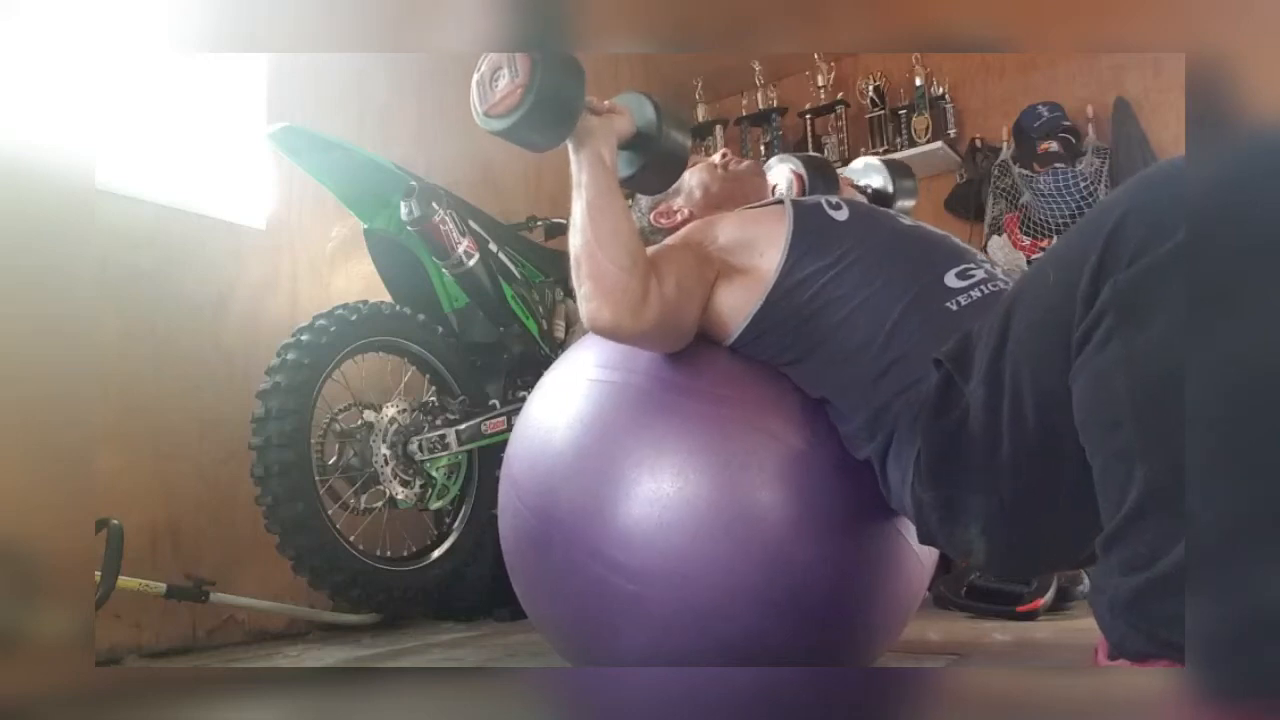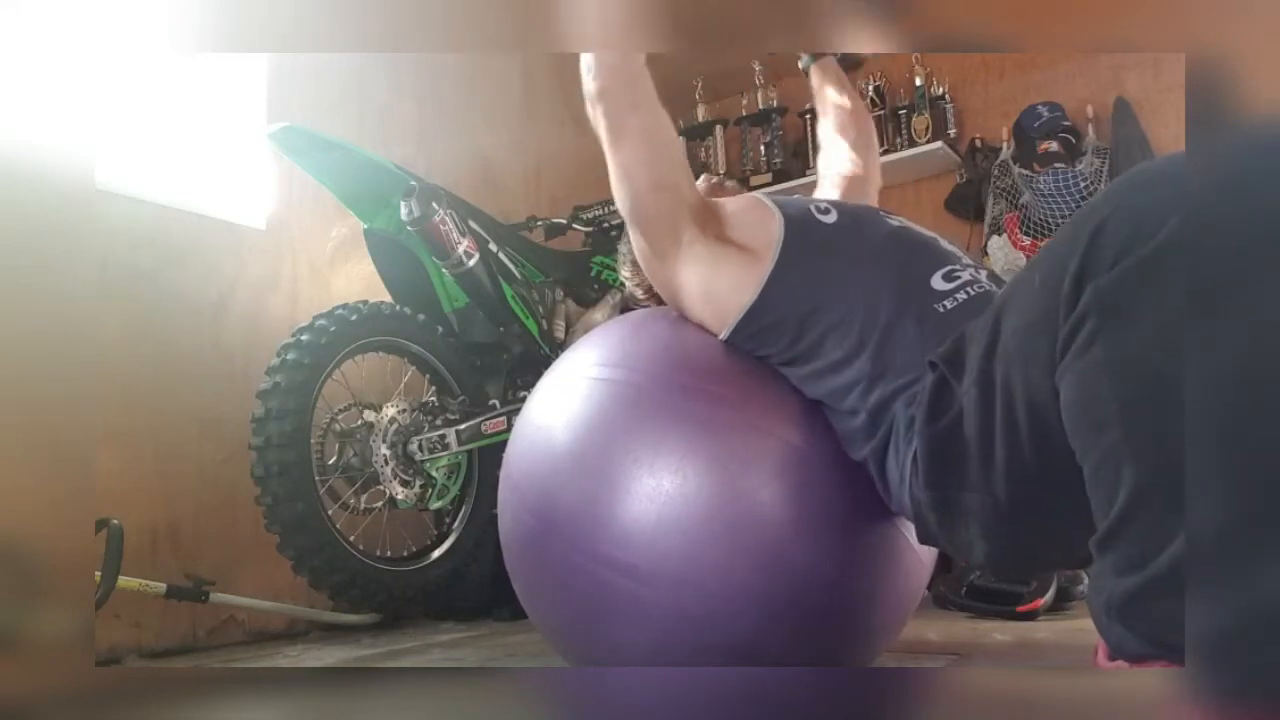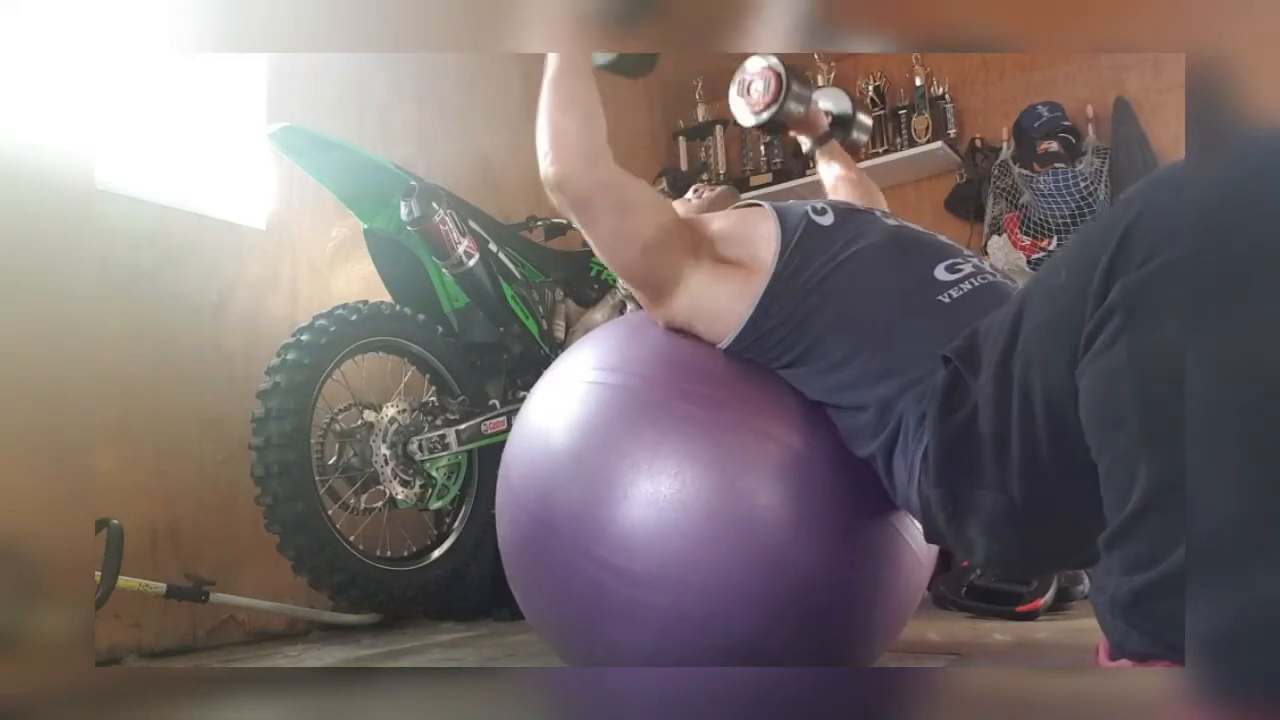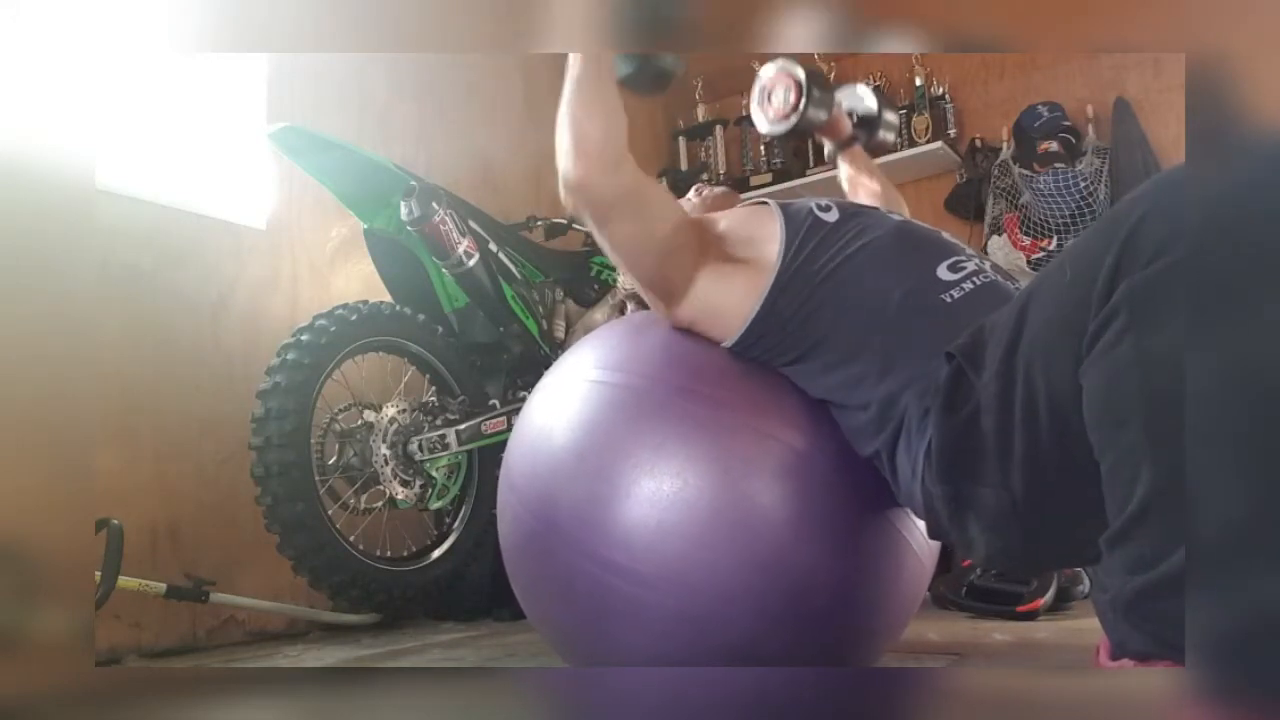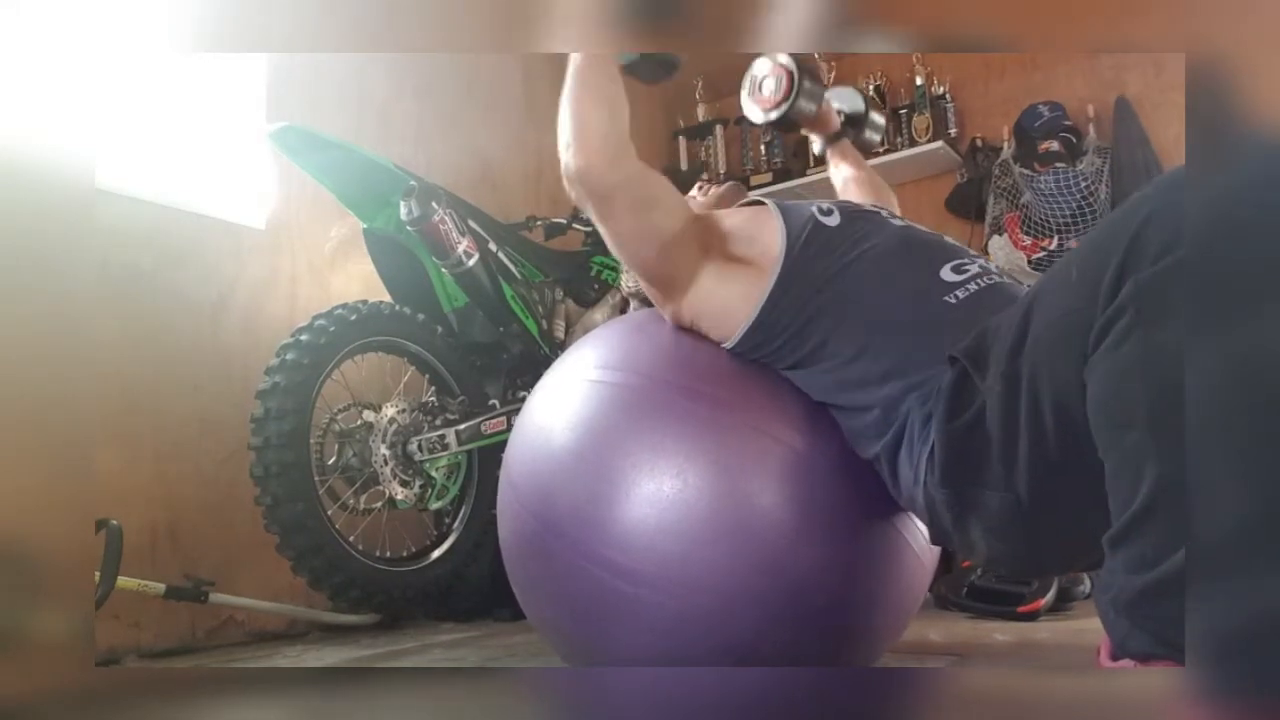
dt=1s
person 1, frame 1
left shoulder: (804, 225)
right shoulder: (702, 249)
right elbow: (618, 307)
left wrist: (851, 209)
right wrist: (593, 147)
right hip: (971, 429)
person 1, frame 2
left shoulder: (808, 222)
right shoulder: (689, 247)
left elbow: (851, 149)
right elbow: (615, 103)
left wrist: (818, 61)
right hip: (962, 435)
right ankle: (1153, 642)
person 1, frame 3
left shoulder: (778, 237)
right shoulder: (684, 267)
left elbow: (868, 216)
right elbow: (575, 173)
left wrist: (819, 138)
right wrist: (569, 51)
right hip: (973, 431)
right knee: (1178, 214)
right ankle: (1154, 645)
person 1, frame 4
left shoulder: (789, 238)
right shoulder: (690, 264)
left elbow: (880, 202)
right elbow: (593, 178)
left wrist: (842, 137)
right wrist: (590, 58)
right hip: (975, 426)
right ankle: (1153, 645)
person 1, frame 5
left shoulder: (791, 237)
right shoulder: (693, 261)
left elbow: (882, 222)
right elbow: (594, 168)
left wrist: (830, 135)
right wrist: (591, 48)
right hip: (978, 431)
right ankle: (1150, 644)
